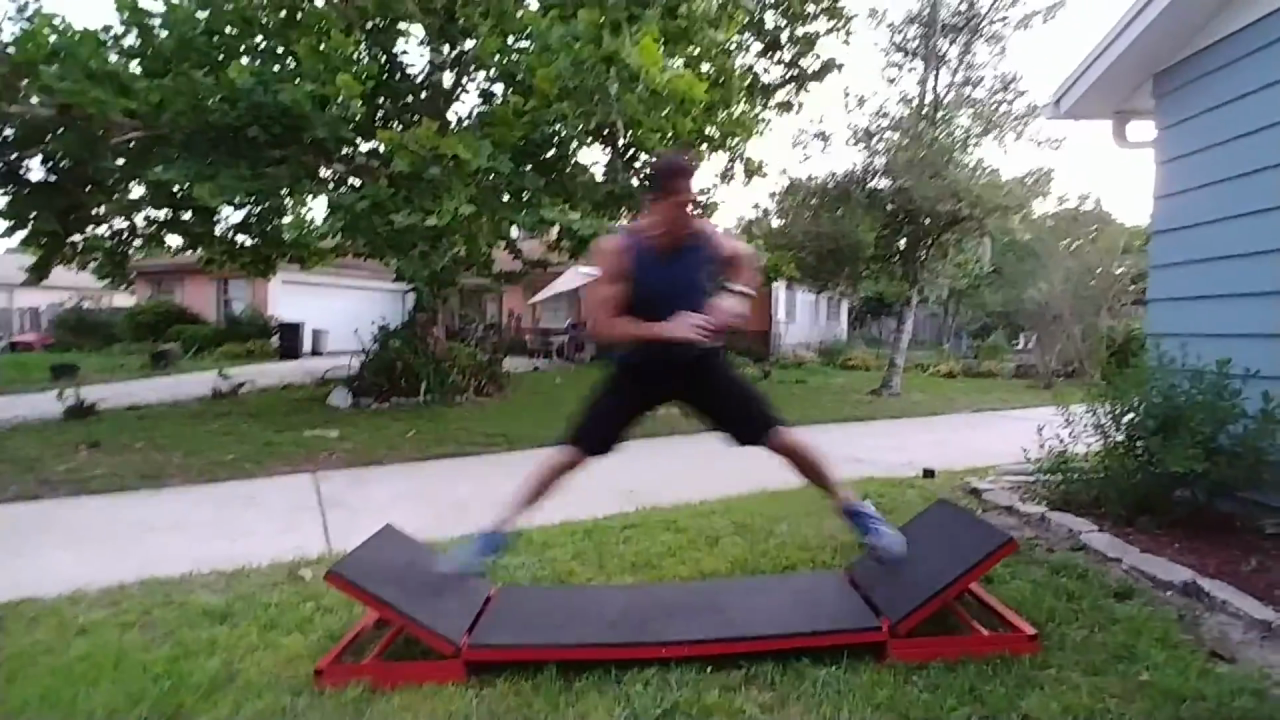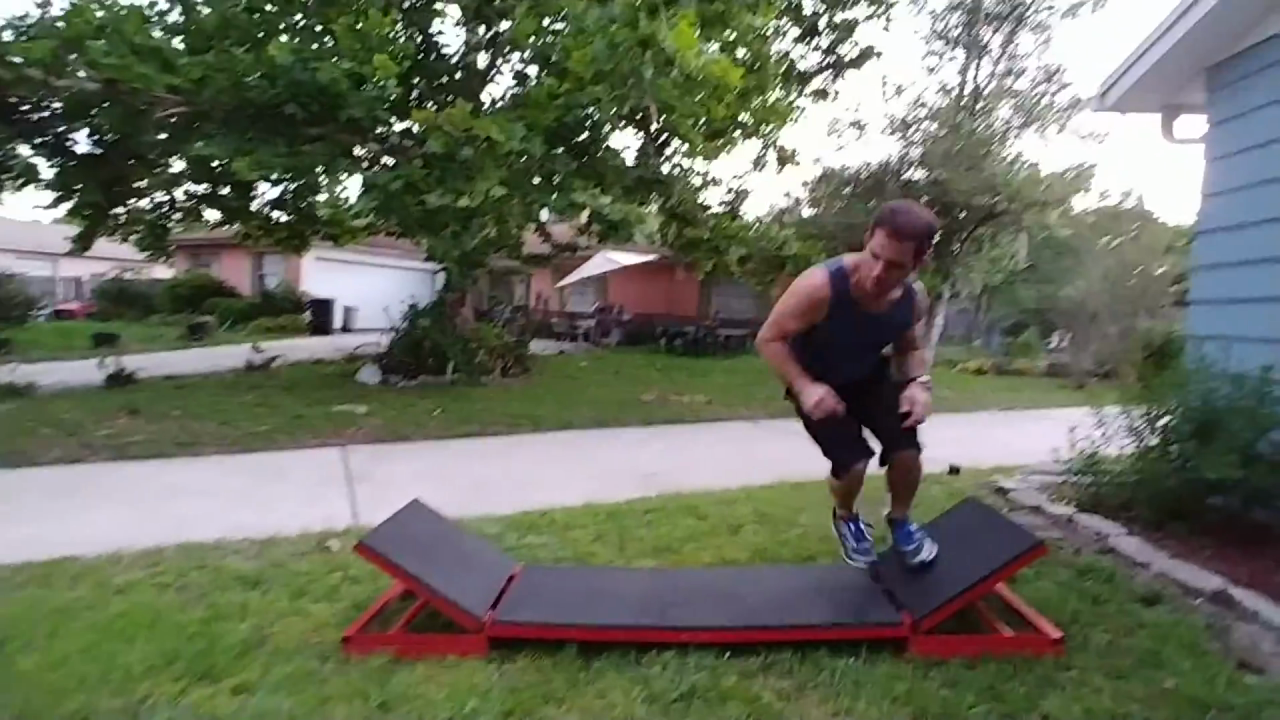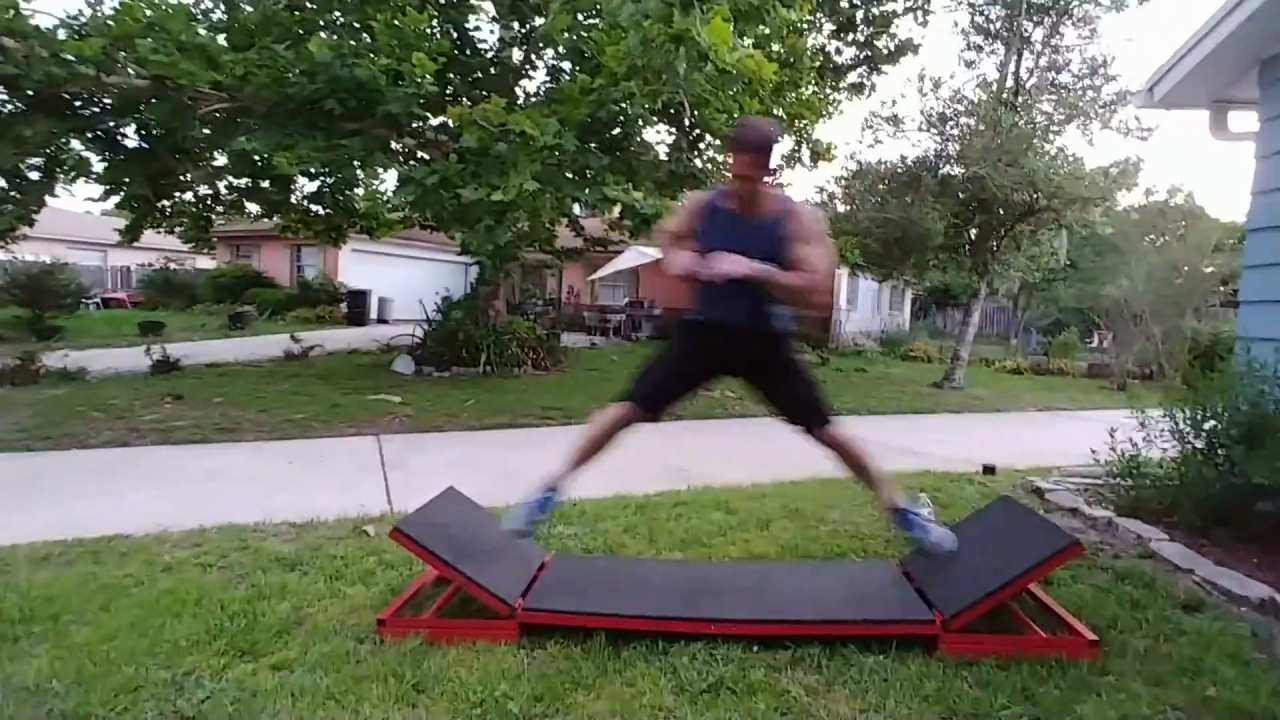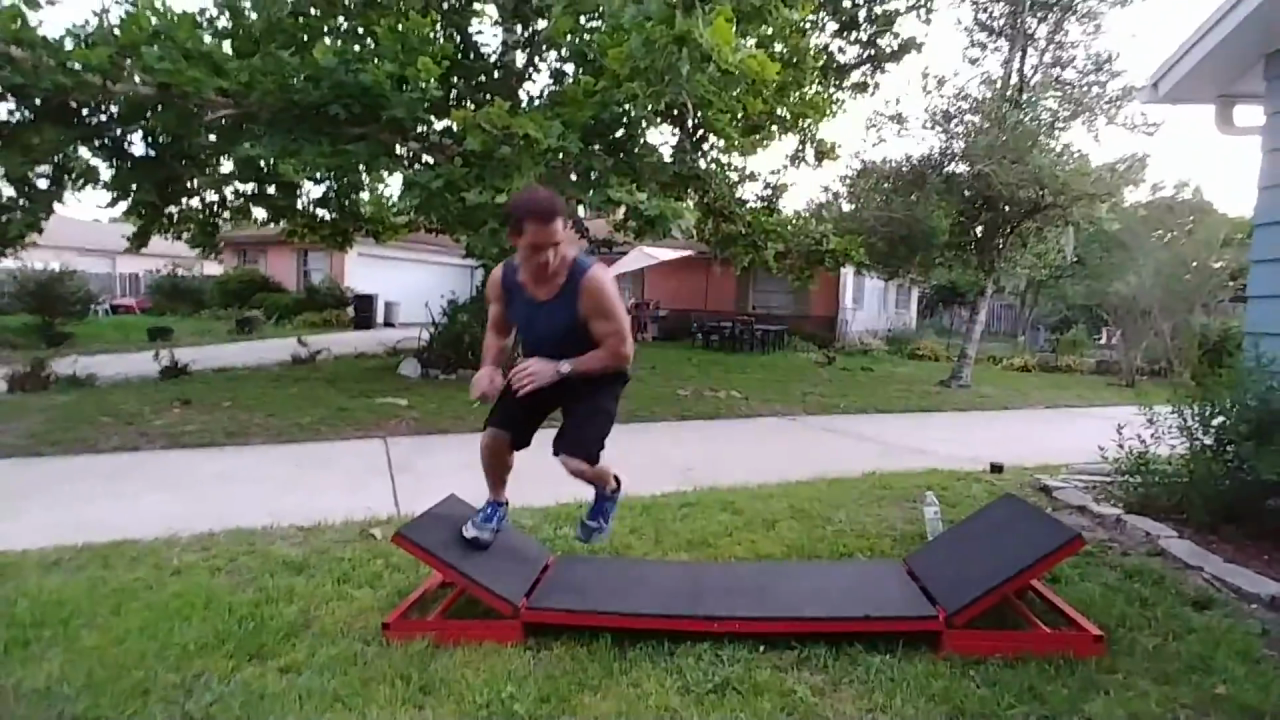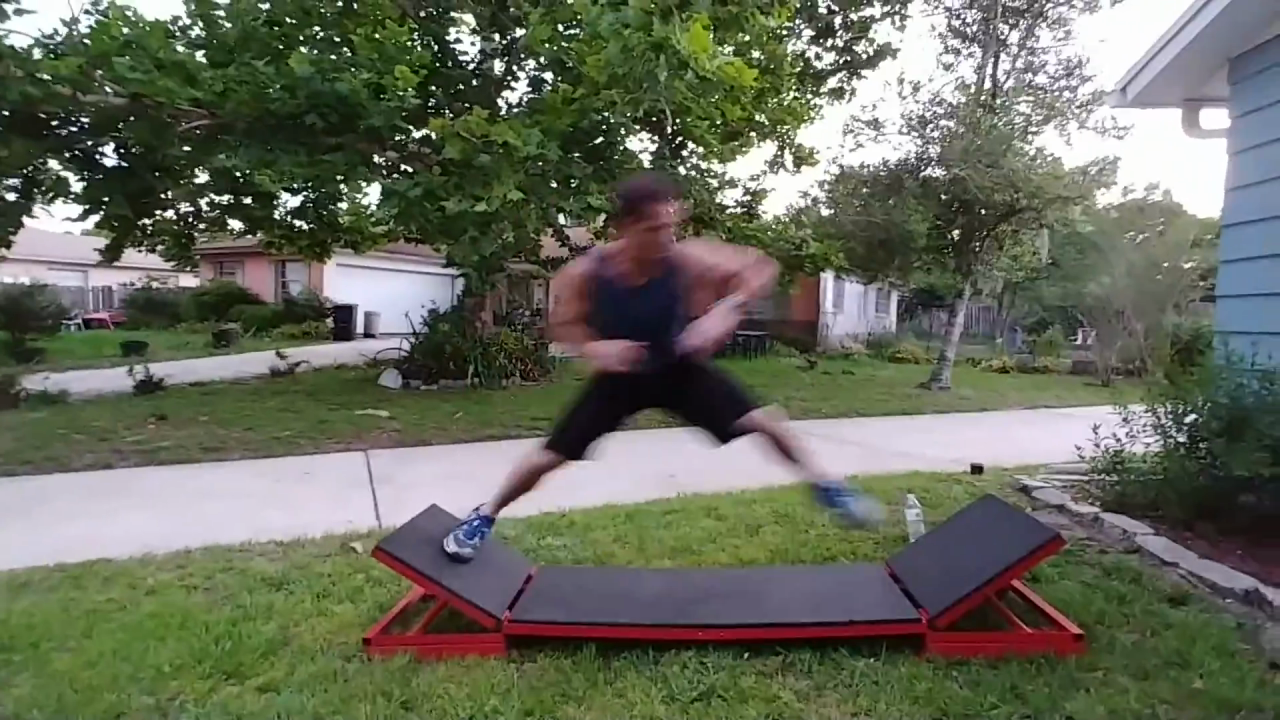
dt=0.4s
person 1, frame 1
left shoulder: (706, 237)
right shoulder: (617, 249)
left elbow: (748, 259)
right elbow: (600, 325)
left wrist: (738, 296)
right wrist: (665, 329)
left hip: (697, 361)
right hip: (641, 366)
left knee: (776, 436)
right knee: (575, 450)
left ankle: (850, 507)
right ankle: (502, 529)
person 1, frame 2
left shoulder: (913, 299)
right shoulder: (821, 285)
left elbow: (909, 347)
right elbow: (769, 338)
left wrist: (916, 383)
right wrist: (803, 386)
left hip: (868, 378)
right hip: (815, 383)
left knee: (907, 451)
right knee: (853, 463)
left ankle: (899, 521)
right ankle: (845, 517)
person 1, frame 3
left shoulder: (799, 220)
right shoulder: (700, 205)
left elbow: (819, 295)
right elbow: (663, 238)
left wrist: (758, 272)
right wrist: (675, 257)
left hip: (761, 339)
right hip: (701, 332)
left knee: (824, 430)
right knee: (628, 409)
left ankle: (897, 506)
right ankle: (554, 488)
person 1, frame 4
left shoulder: (592, 280)
right shoulder: (502, 279)
left elbow: (621, 354)
right elbow: (499, 329)
left wrist: (559, 369)
right wrist: (489, 367)
left hip: (594, 376)
right hip: (538, 370)
left knee: (575, 461)
right knee: (495, 435)
left ankle: (607, 485)
right ankle: (497, 502)
person 1, frame 5
left shoulder: (685, 260)
right shoulder: (585, 273)
left elbow: (760, 269)
right elbow: (563, 329)
left wrist: (720, 314)
right wrist: (592, 349)
left hip: (676, 369)
right hip: (620, 374)
left knee: (756, 420)
right knee: (554, 452)
left ankle: (819, 481)
right ankle: (484, 516)
